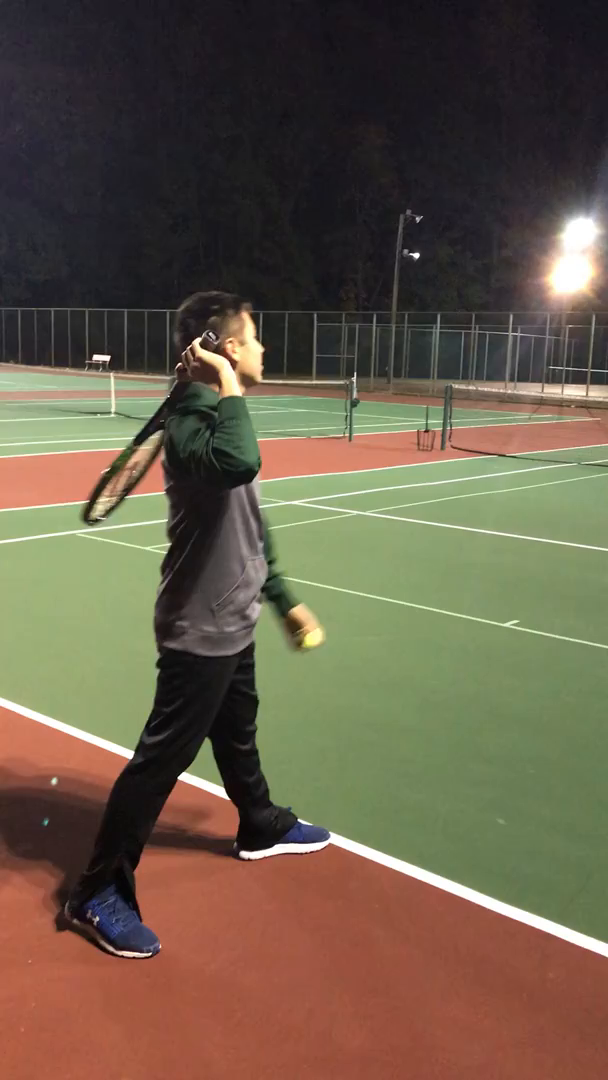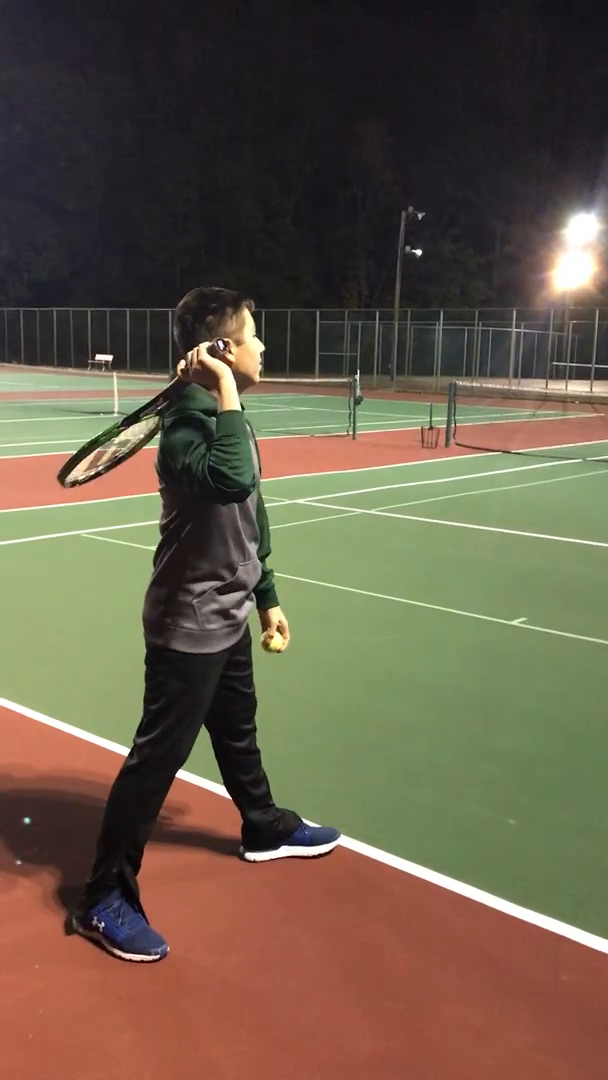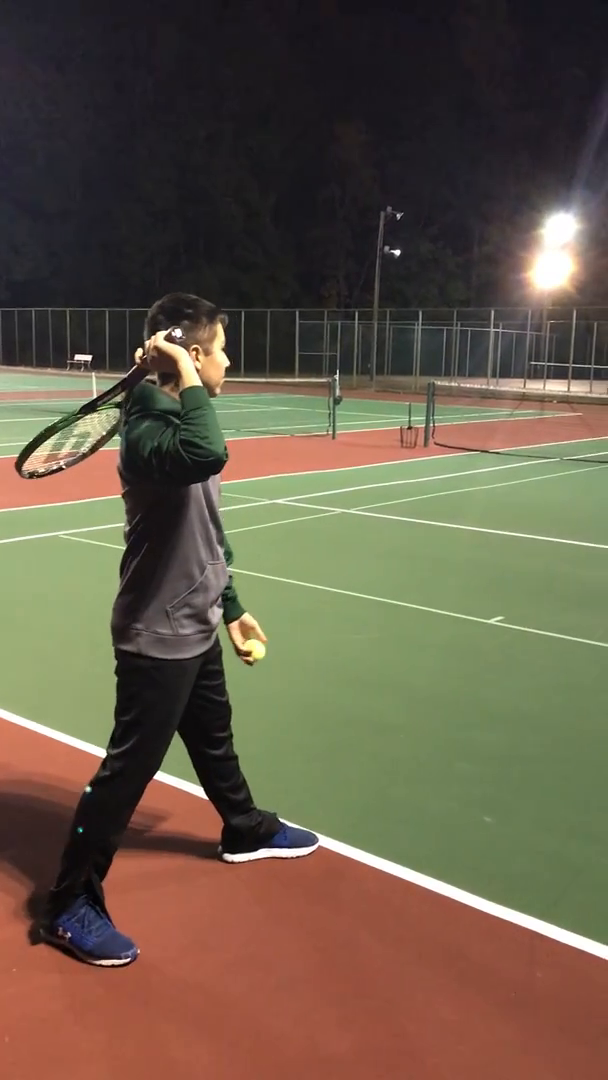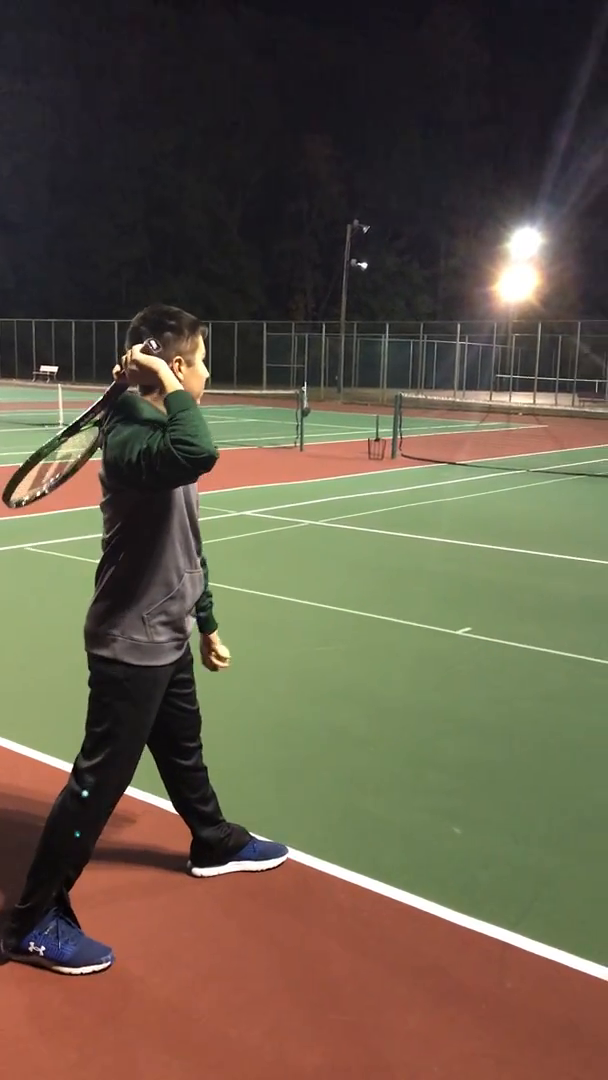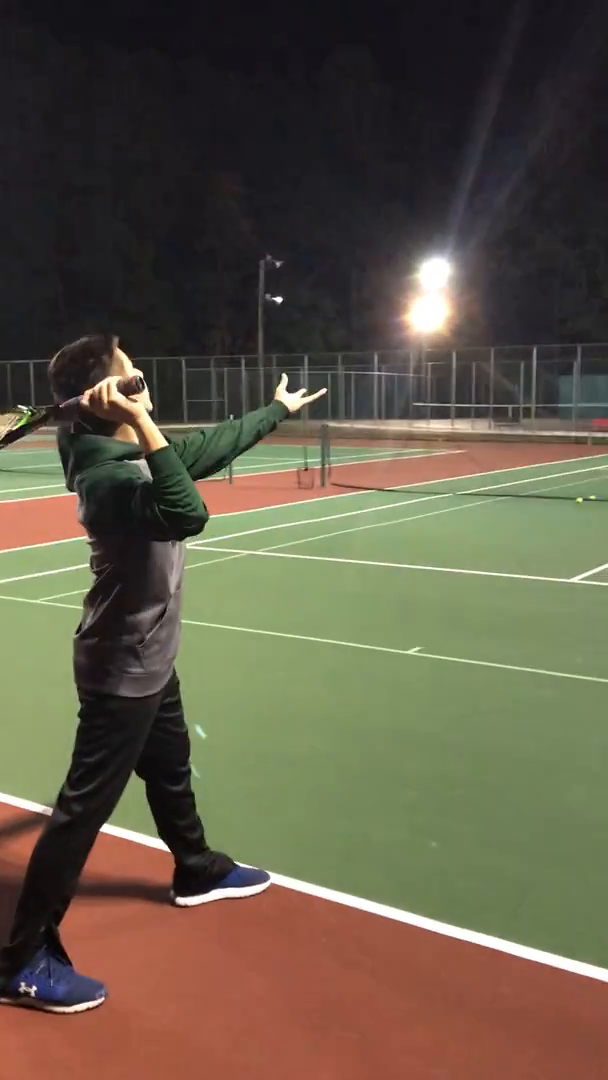
dt=0.7s
person 1, frame 1
left shoulder: (220, 417)
right shoulder: (190, 424)
right elbow: (238, 464)
left wrist: (282, 598)
right wrist: (227, 383)
left hip: (231, 621)
right hip: (198, 628)
left knee: (238, 733)
right knee: (164, 755)
left ankle: (263, 828)
right ankle: (99, 892)
person 1, frame 2
left shoulder: (228, 418)
right shoulder: (187, 427)
right elbow: (232, 483)
left wrist: (266, 595)
right wrist: (226, 393)
left hip: (229, 616)
right hip: (187, 624)
left knee: (237, 731)
right knee: (158, 756)
left ankle: (266, 829)
right ankle: (105, 898)
person 1, frame 3
left shoulder: (179, 423)
right shoulder: (148, 430)
right elbow: (208, 454)
left wrist: (231, 607)
right wrist: (186, 380)
left hip: (195, 626)
right hip: (157, 635)
left knee: (214, 736)
right knee: (129, 767)
left ankle: (247, 830)
right ankle: (70, 906)
person 1, frame 4
left shoulder: (163, 432)
right shoulder: (130, 439)
right elbow: (200, 453)
left wrist: (207, 624)
right wrist: (167, 386)
left hip: (167, 636)
right hip: (130, 643)
left knee: (184, 747)
right knee: (101, 778)
left ankle: (215, 843)
person 1, frame 5
left shoulder: (131, 454)
right shoulder: (108, 480)
left elbow: (210, 448)
right elbow: (187, 516)
left wrist: (275, 411)
right wrist: (143, 423)
left hip: (148, 657)
right hip: (120, 669)
left knee: (170, 762)
right knee: (86, 805)
left ankle: (197, 870)
